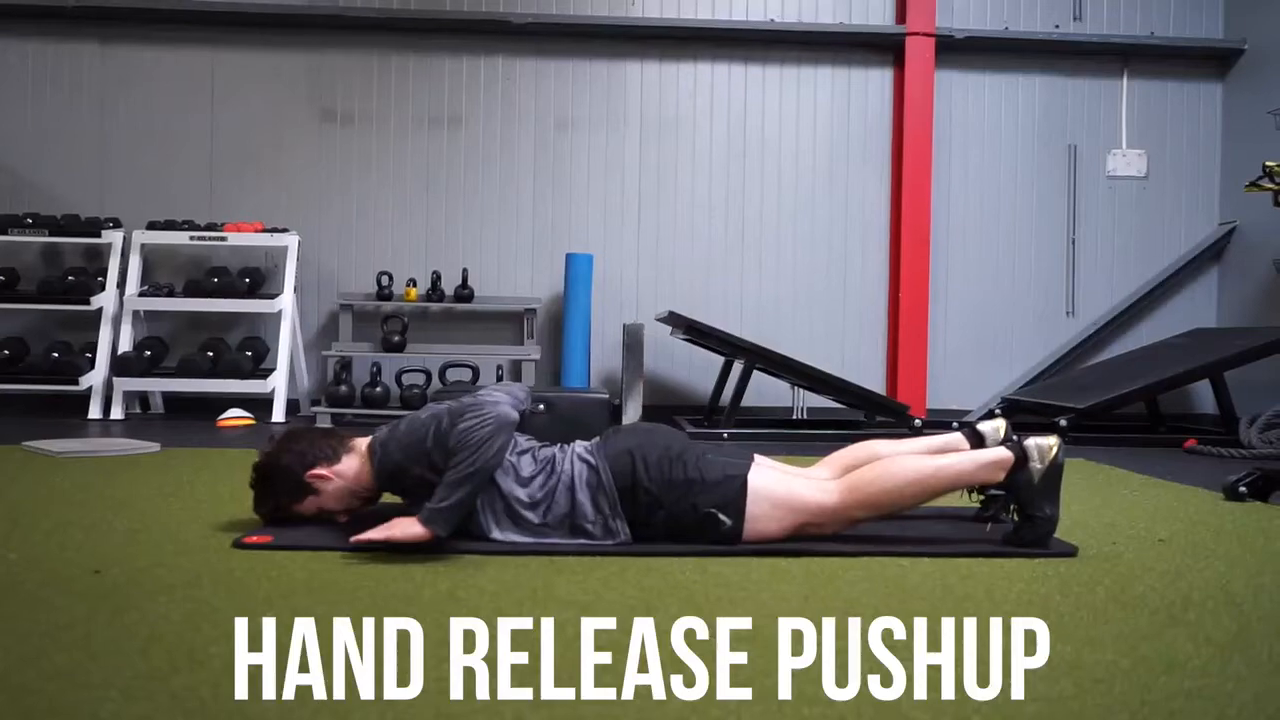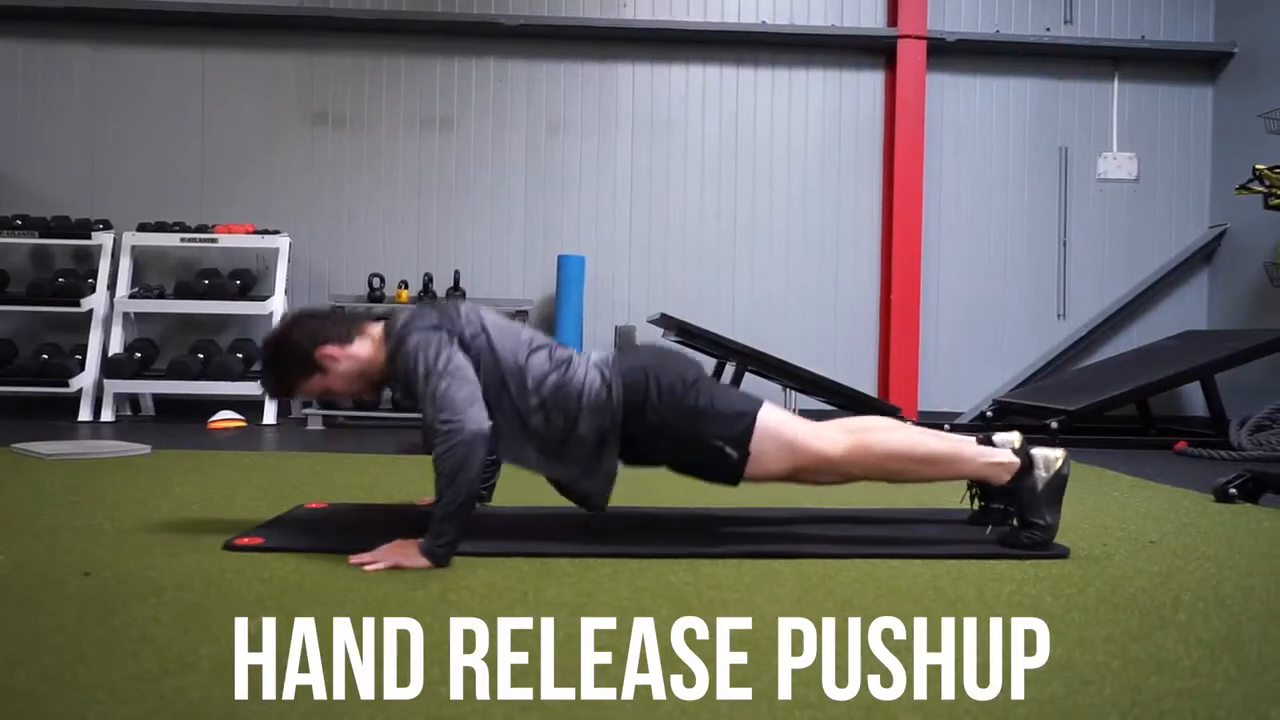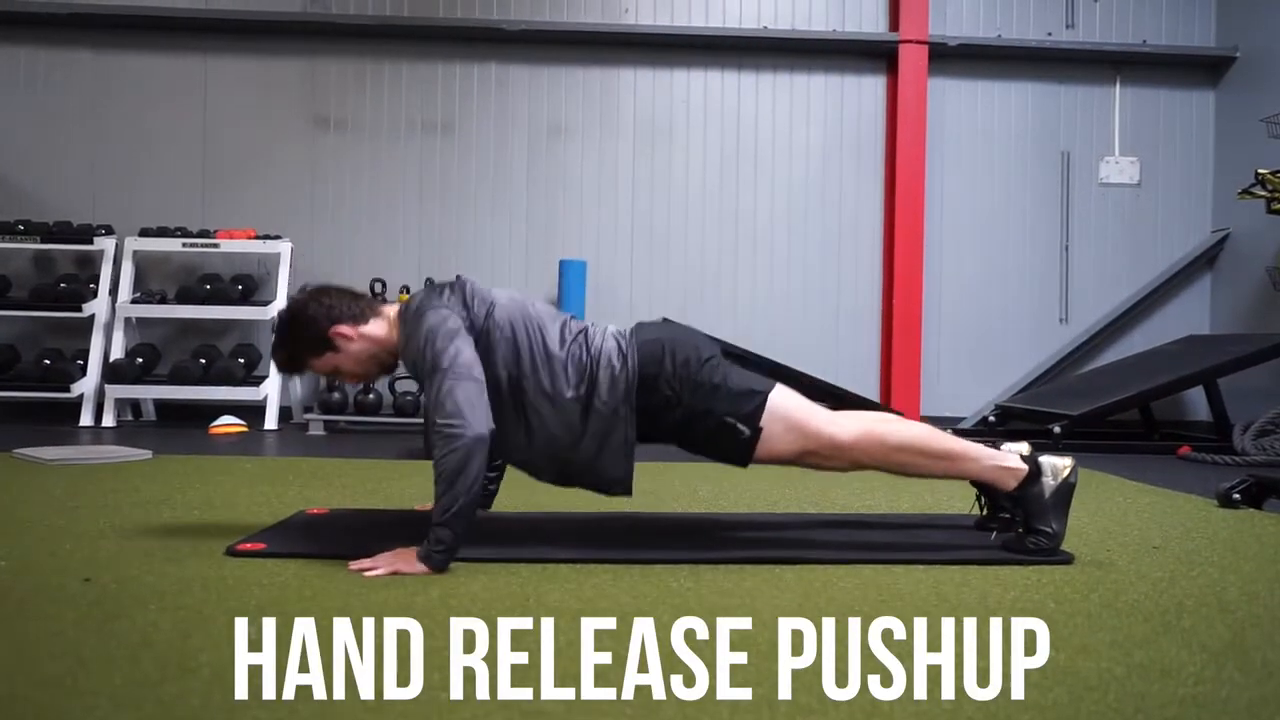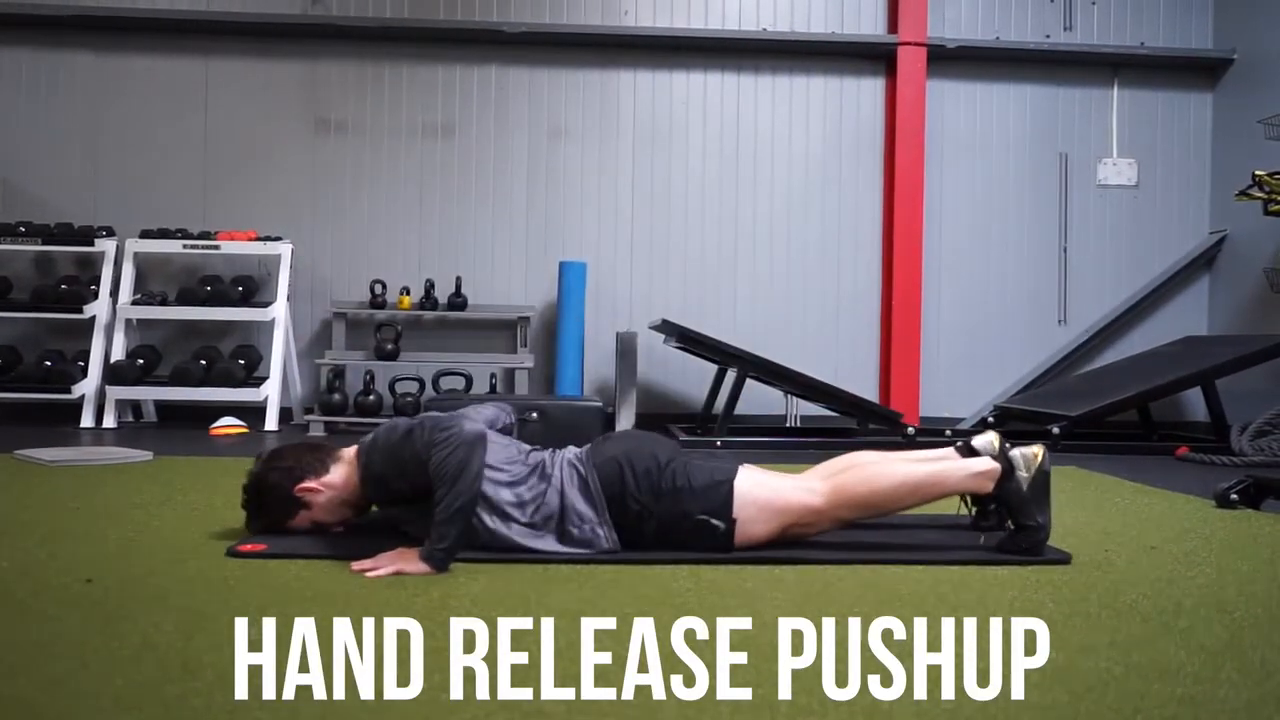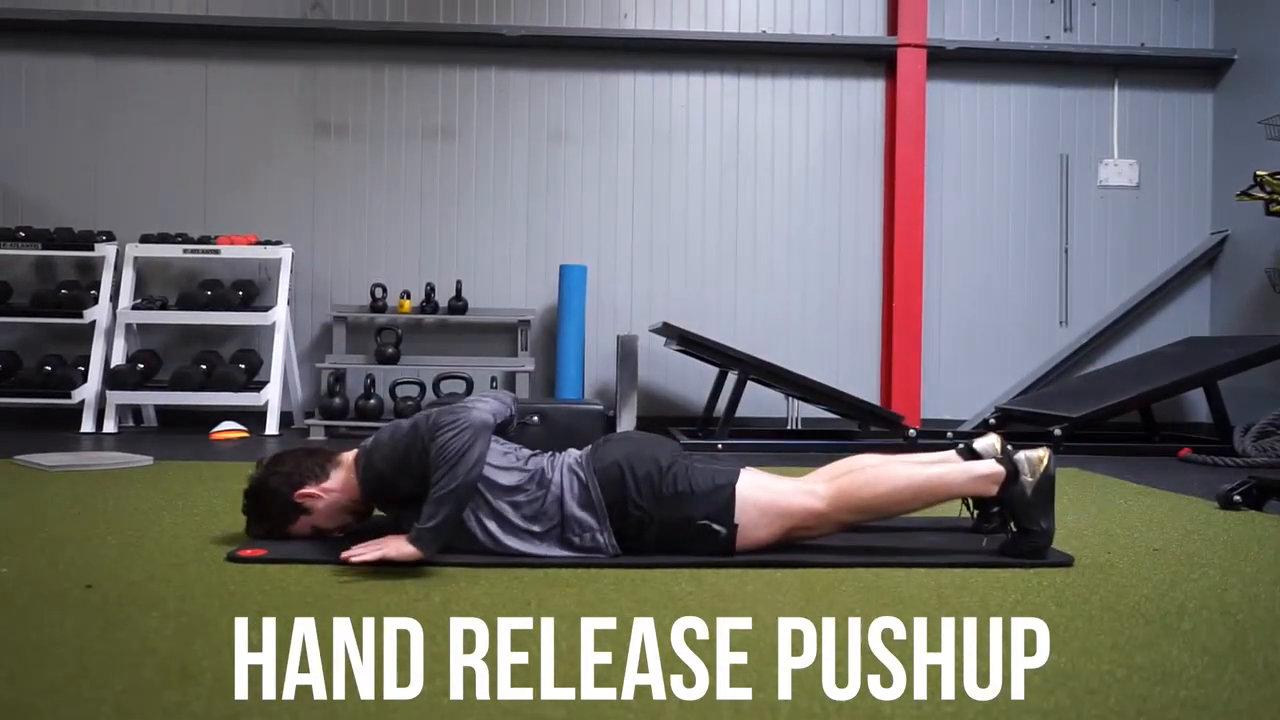
dt=1s
person 1, frame 1
left shoulder: (399, 450)
right shoulder: (413, 443)
left elbow: (494, 415)
right elbow: (511, 392)
left wrist: (432, 518)
left hip: (636, 487)
right hip: (624, 463)
left knee: (828, 501)
right knee: (819, 479)
left ankle: (1011, 461)
right ankle: (975, 441)
person 1, frame 2
left shoulder: (414, 341)
right shoulder: (424, 331)
left elbow: (469, 431)
right elbow: (489, 420)
left wrist: (435, 542)
right wrist: (464, 500)
left hip: (638, 405)
right hip: (631, 390)
left knee: (824, 453)
right knee: (821, 452)
left ankle: (1013, 466)
right ankle: (990, 447)
person 1, frame 3
left shoulder: (428, 326)
right shoulder: (435, 317)
left elbow: (466, 429)
right elbow: (493, 413)
left wrist: (435, 550)
right wrist: (471, 507)
left hip: (652, 383)
right hip: (645, 372)
left knee: (830, 441)
right knee: (829, 445)
left ankle: (1021, 475)
right ankle: (1001, 461)
person 1, frame 4
left shoulder: (383, 456)
right shoulder: (401, 450)
left elbow: (464, 439)
right elbow: (494, 413)
left wrist: (434, 551)
right wrist: (433, 525)
left hip: (624, 495)
right hip: (615, 476)
left knee: (811, 504)
right knee: (810, 496)
left ankle: (999, 470)
right ankle: (974, 455)
person 1, frame 5
left shoulder: (383, 459)
right shoulder: (401, 454)
left elbow: (467, 423)
right elbow: (497, 404)
left wrist: (422, 535)
right wrist: (423, 521)
left hip: (625, 499)
right hip: (615, 473)
left knee: (815, 505)
right knee: (815, 491)
left ankle: (1002, 474)
right ankle: (977, 455)
